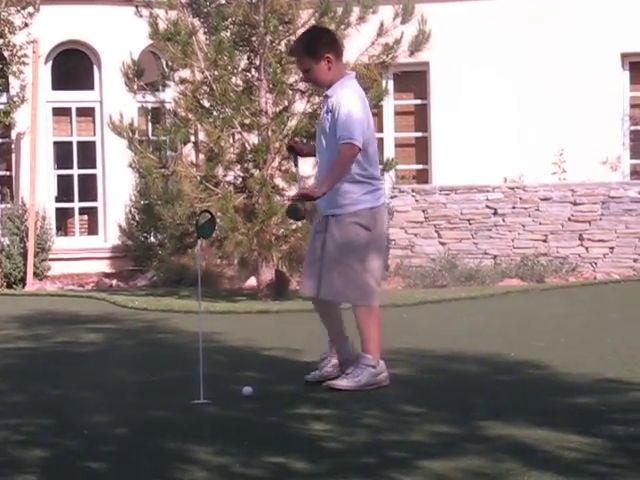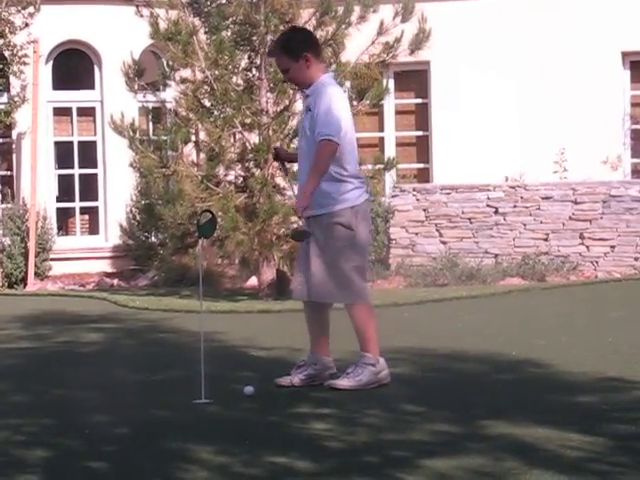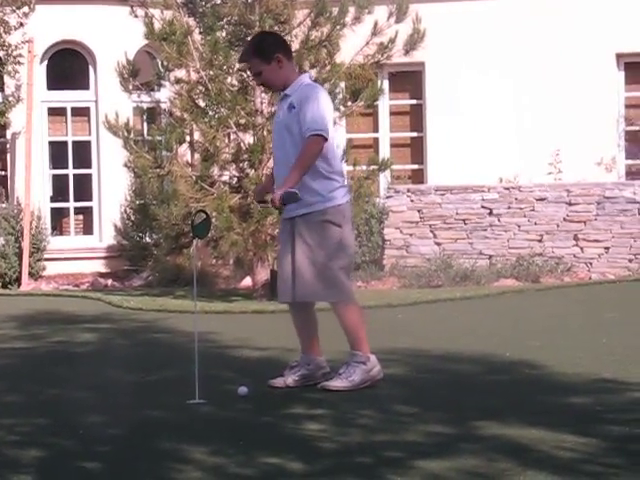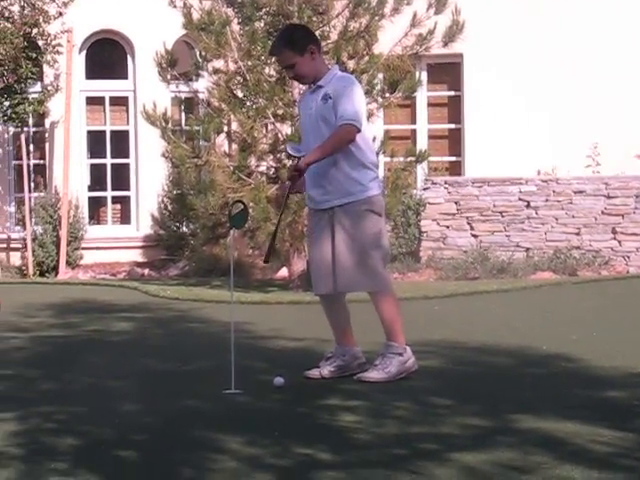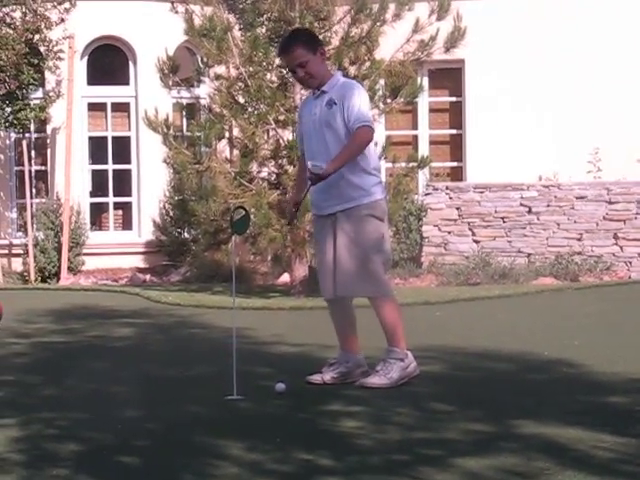
dt=0.3s
person 1, frame 1
left shoulder: (347, 97)
right shoulder: (333, 98)
left elbow: (350, 149)
left wrist: (321, 187)
right wrist: (308, 149)
left hip: (356, 208)
right hip: (333, 209)
left knee: (359, 288)
right knee: (317, 285)
left ankle: (372, 364)
right ankle: (341, 351)
person 1, frame 2
left shoulder: (327, 95)
right shoulder: (313, 97)
left elbow: (330, 146)
left wrist: (306, 192)
right wrist: (292, 156)
left hip: (340, 207)
right hip: (320, 209)
left knee: (350, 287)
right knee: (311, 289)
left ankle: (372, 363)
right ankle: (319, 361)
person 1, frame 3
left shoulder: (311, 94)
right shoulder: (283, 103)
left elbow: (316, 142)
left wrist: (286, 184)
right wrist: (270, 183)
left hip: (324, 208)
right hip: (292, 211)
left knee: (335, 285)
right knee: (293, 291)
left ankle: (364, 361)
right ankle: (312, 361)
person 1, frame 4
left shoulder: (344, 85)
right shoulder: (305, 99)
left elbow: (349, 131)
left wrist: (307, 160)
right wrist: (298, 179)
left hip: (358, 198)
right hip: (321, 203)
left knee: (372, 276)
right knee: (325, 282)
left ankle: (399, 352)
right ankle: (347, 352)
person 1, frame 5
left shoulder: (349, 91)
right shoulder: (305, 107)
left elbow: (364, 132)
left wrist: (331, 166)
right wrist: (297, 193)
left hip: (360, 203)
right hip: (324, 208)
left knee: (373, 280)
right knee: (333, 287)
left ankle: (400, 358)
right ankle: (351, 359)
